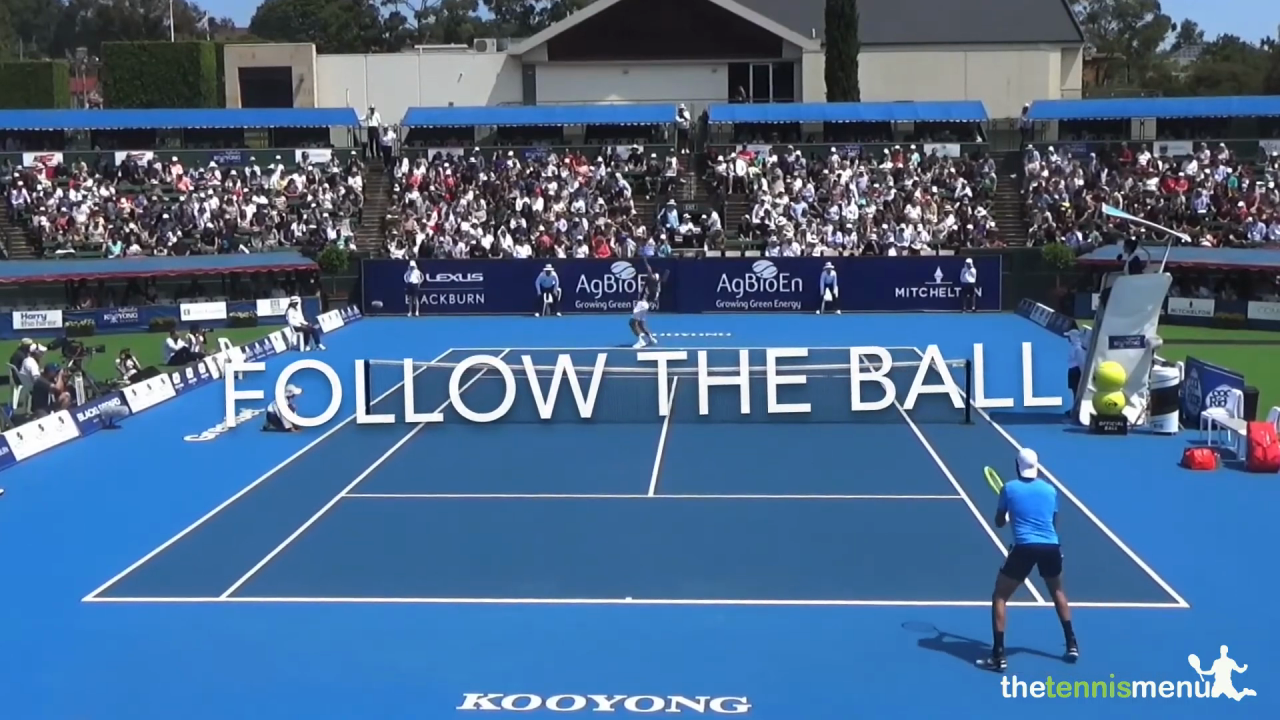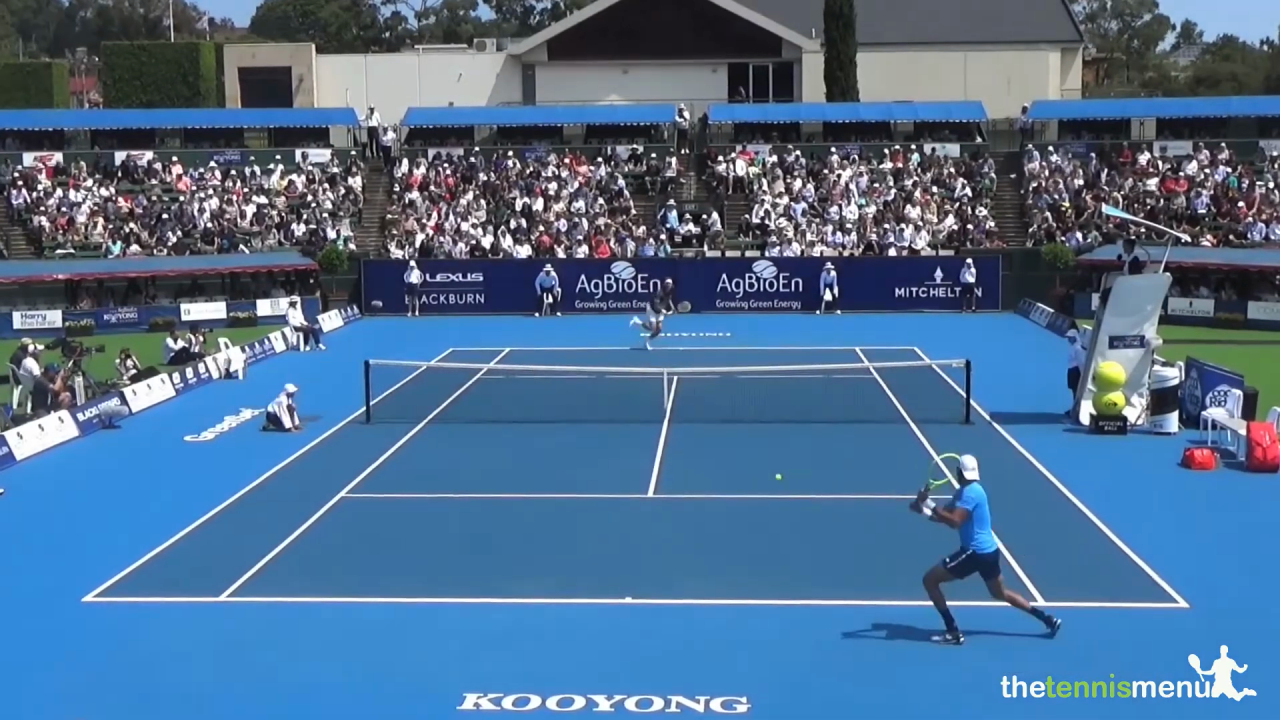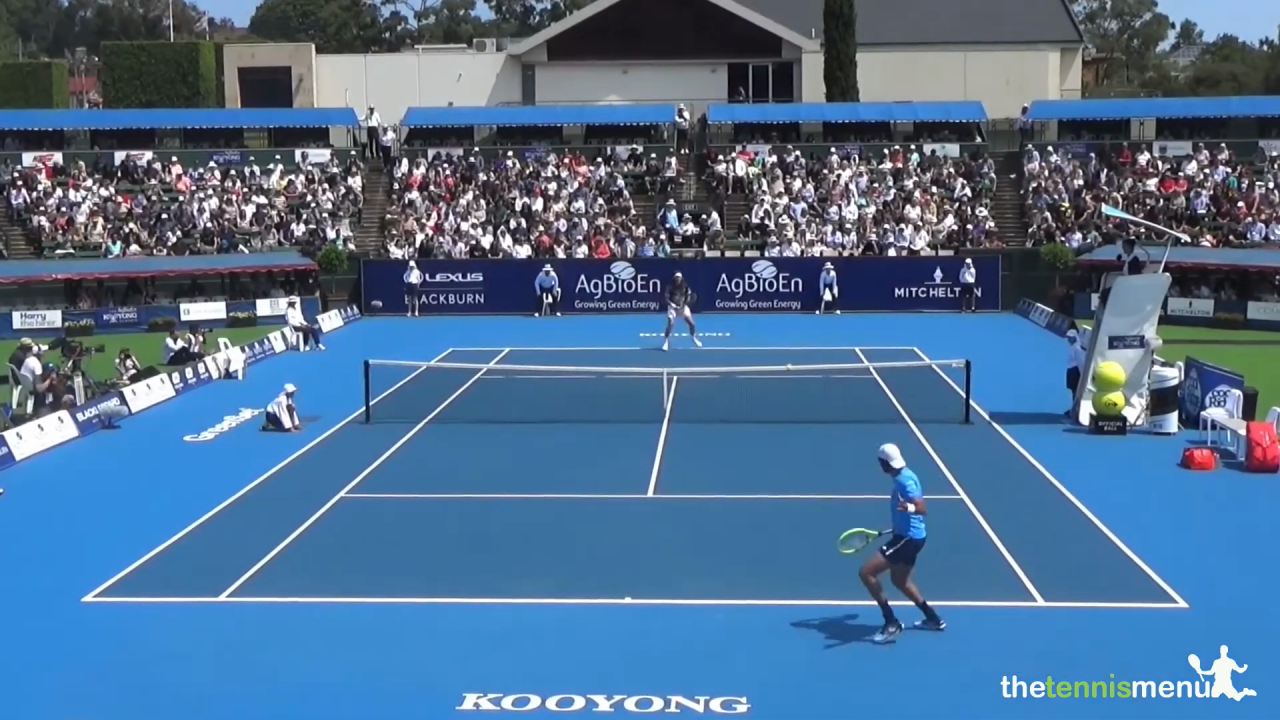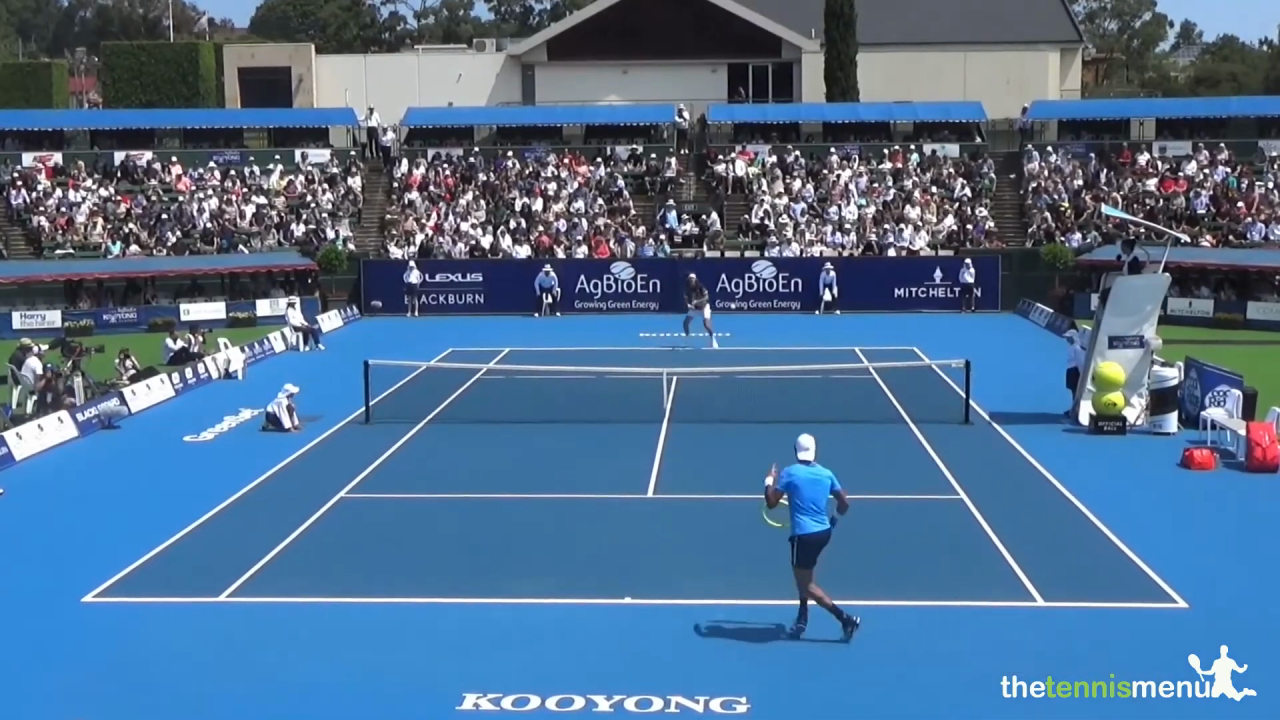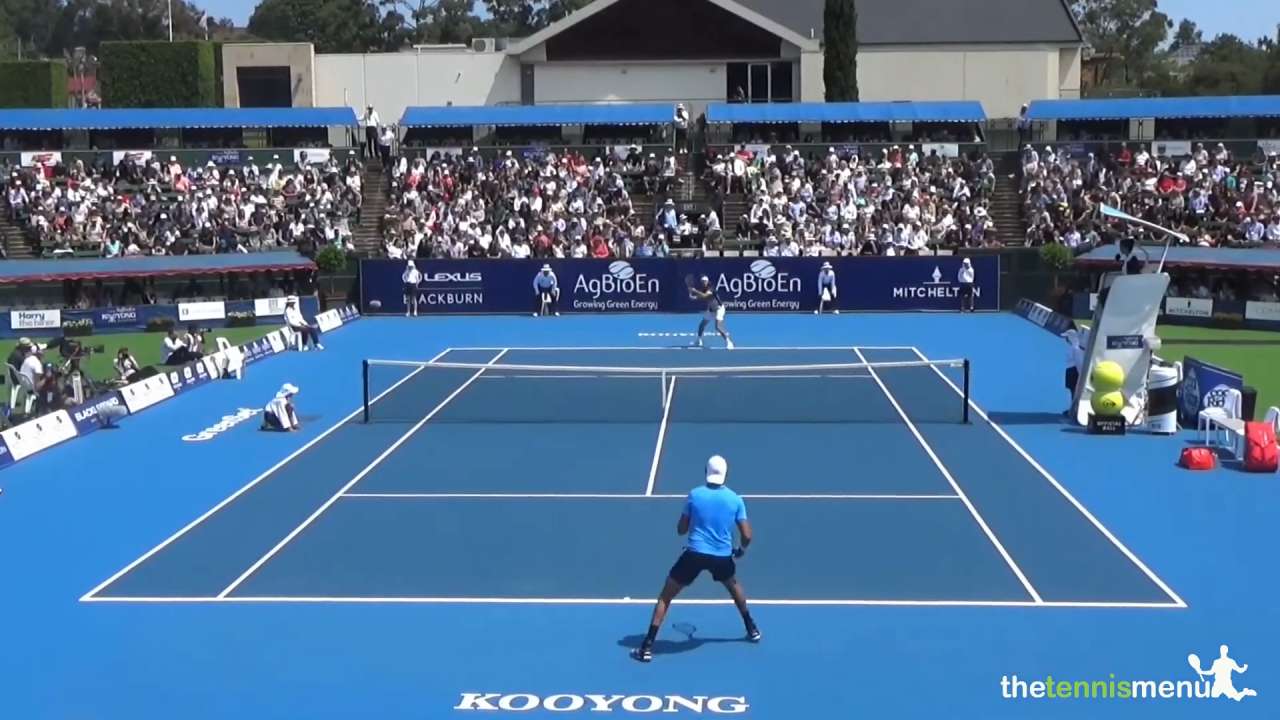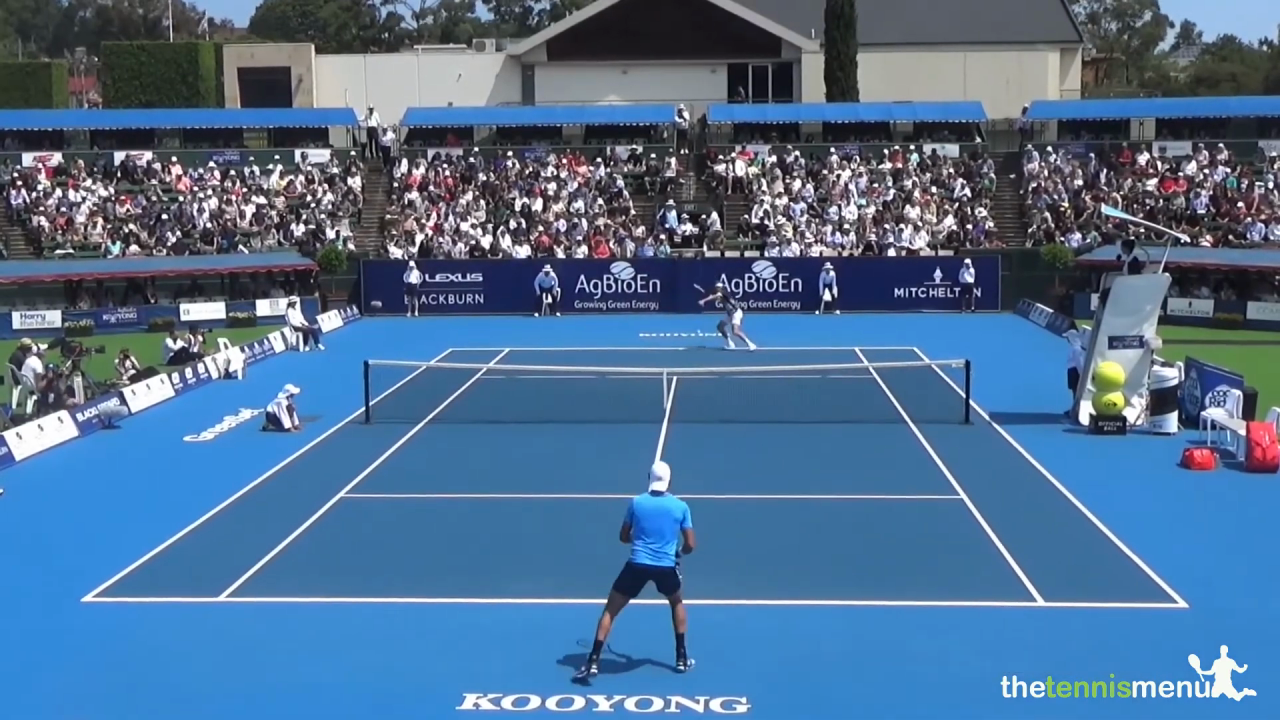
dt=0.4s
person 1, frame 1
left shoulder: (1009, 489)
right shoulder: (1050, 490)
left elbow: (999, 522)
left hip: (1024, 548)
right hip: (1051, 547)
left knee: (999, 598)
right knee: (1057, 592)
left ankle: (998, 655)
right ankle: (1072, 645)
person 1, frame 2
left shoulder: (969, 492)
right shoulder: (966, 491)
left elbow: (954, 520)
right elbow: (951, 519)
left wrist: (929, 504)
right wrist: (925, 509)
left hip: (975, 552)
right hip: (989, 551)
left knee: (930, 581)
right knee: (999, 593)
left ankle: (953, 632)
right ankle: (1048, 620)
person 1, frame 3
left shoulder: (905, 480)
right shoulder: (902, 477)
left elbow: (921, 509)
left wrist: (908, 508)
left hip: (909, 538)
right hip: (909, 536)
left knee: (866, 573)
right knee: (900, 580)
left ankle: (891, 622)
right ankle: (933, 619)
person 1, frame 4
left shoulder: (789, 472)
right shoulder: (826, 473)
left elbow: (771, 503)
right elbow: (844, 503)
left wrist: (770, 481)
right wrist: (835, 517)
left hip: (804, 535)
right hip: (824, 531)
left knee: (806, 585)
right knee: (805, 576)
left ankle: (846, 620)
right ankle: (802, 618)
person 1, frame 5
left shoulder: (695, 494)
right shoulder: (735, 499)
left elbow: (682, 529)
right elbow: (747, 536)
right wrist: (740, 549)
left hip: (696, 554)
right hip: (722, 556)
left knee: (665, 597)
right knee: (733, 585)
left ankle: (647, 647)
right ankle: (752, 629)
person 1, frame 6
left shoulder: (636, 502)
right shoulder: (680, 506)
left elbow: (624, 537)
right elbow: (690, 545)
right wrist: (678, 552)
left hip: (637, 565)
right hip: (666, 567)
left knee: (609, 611)
right knee: (677, 603)
left ankle: (593, 663)
right ankle: (681, 658)
